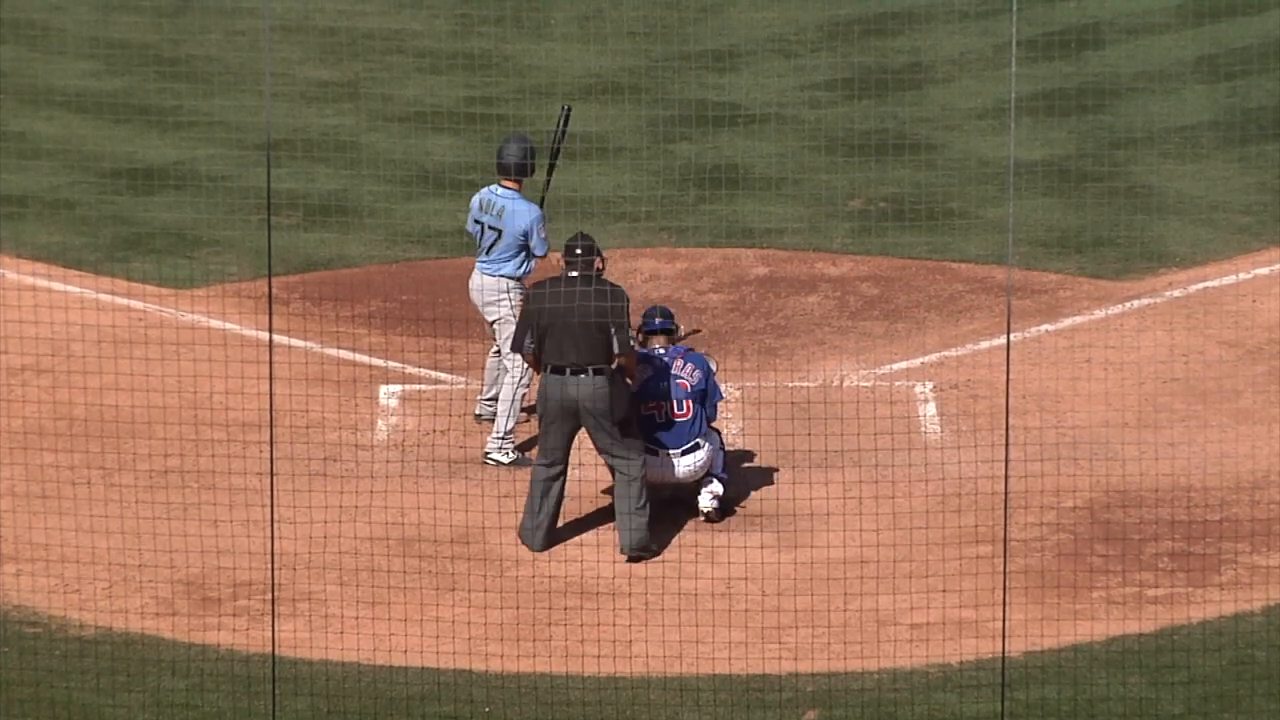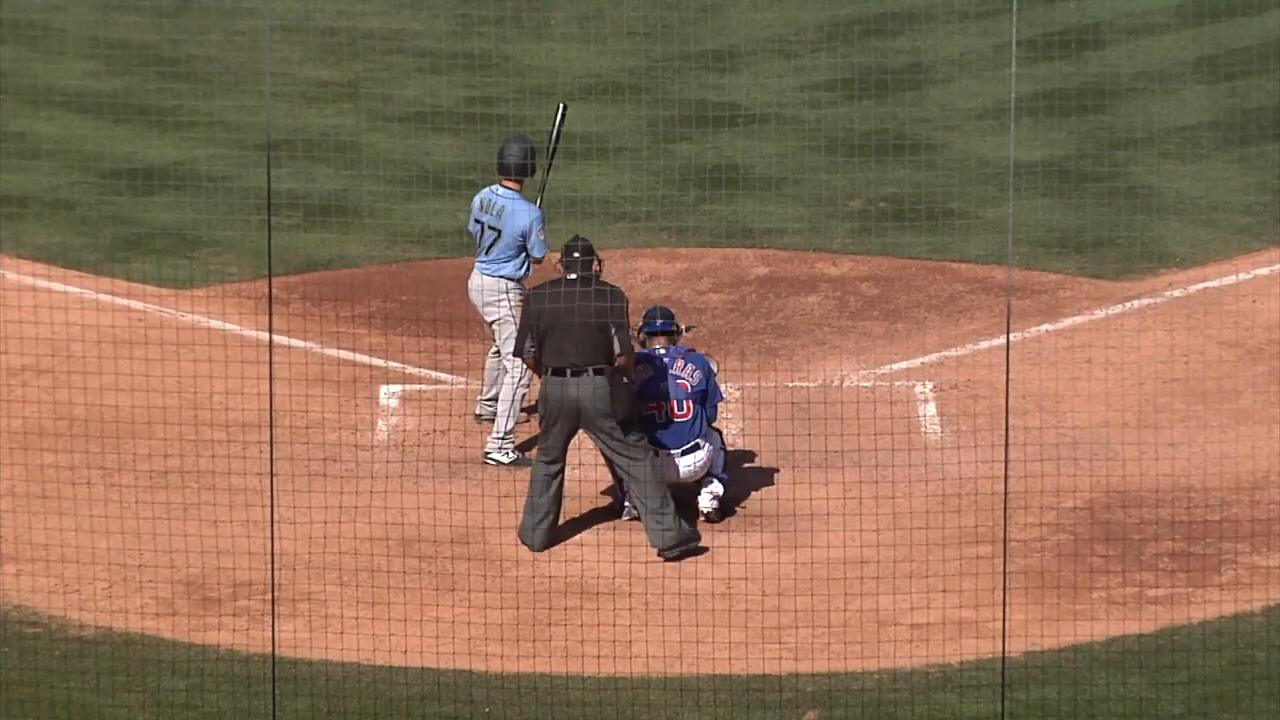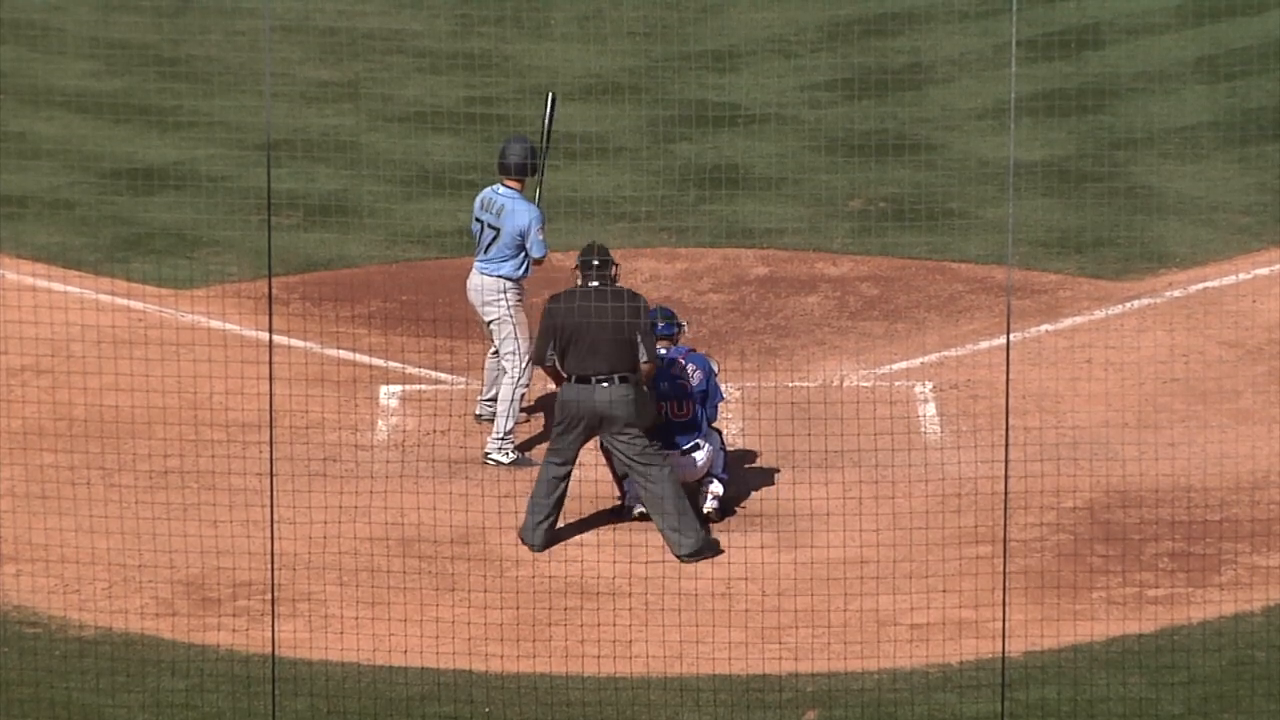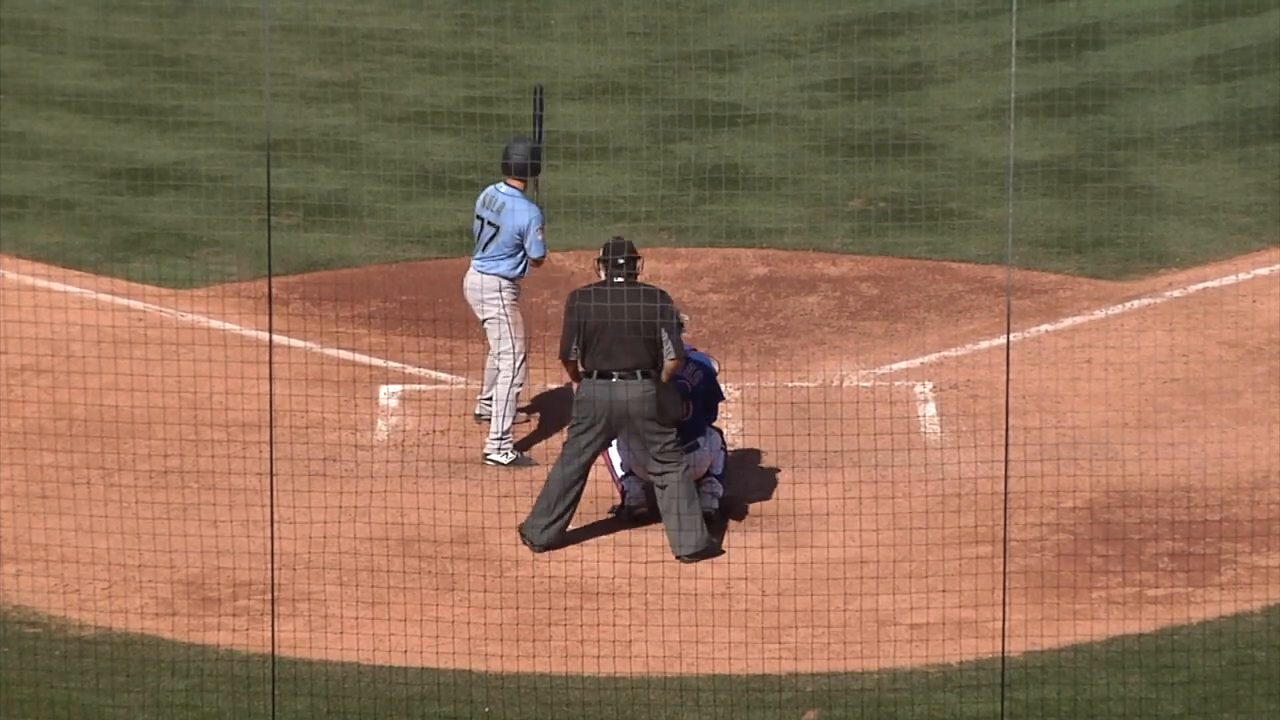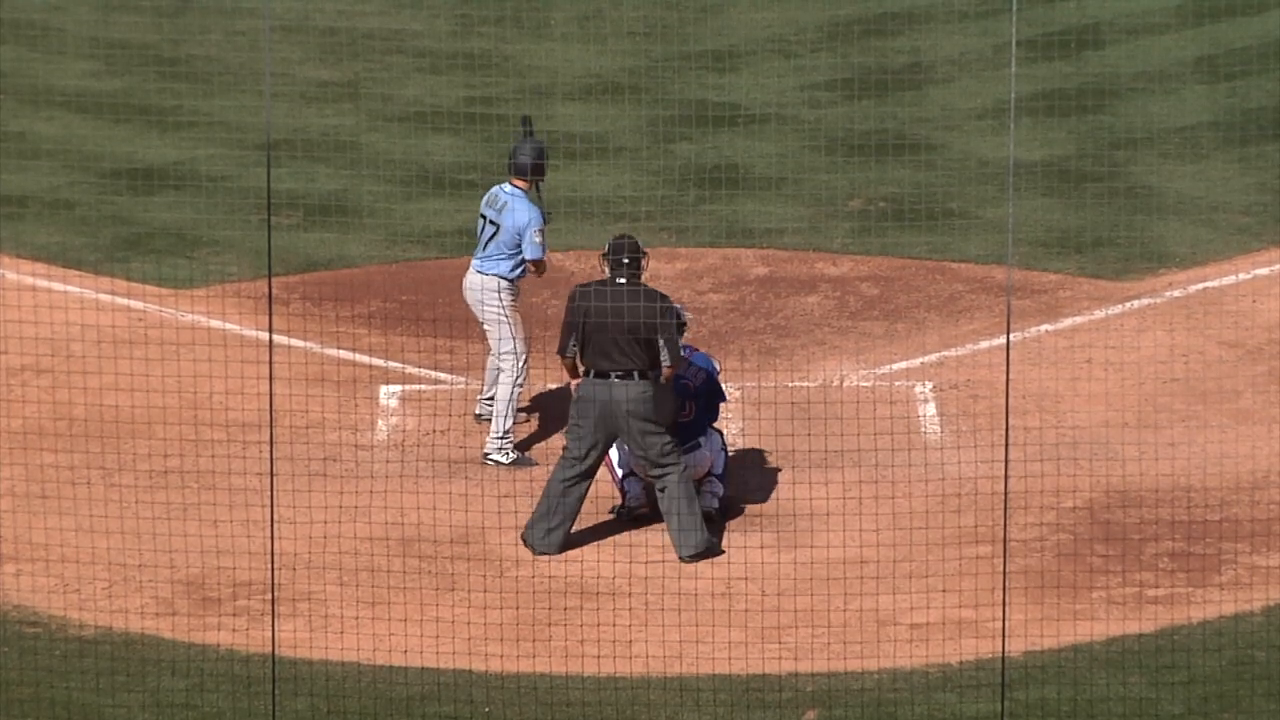
dt=0.2s
person 1, frame 1
left shoulder: (480, 198)
right shoulder: (529, 212)
right elbow: (540, 253)
right wrist: (538, 232)
left hip: (481, 280)
right hip: (504, 289)
left knee: (502, 347)
right knee: (518, 366)
left ankle: (488, 406)
right ankle: (499, 446)
person 1, frame 2
left shoulder: (482, 198)
right shoulder: (529, 213)
right elbow: (538, 257)
left hip: (480, 280)
right hip: (504, 289)
left knee: (501, 347)
right knee: (519, 366)
left ankle: (488, 406)
right ankle: (499, 447)
person 1, frame 3
left shoulder: (484, 197)
right shoulder: (529, 212)
right elbow: (538, 259)
left hip: (479, 280)
right hip: (502, 289)
left knee: (500, 348)
right knee: (517, 365)
left ankle: (488, 407)
right ankle: (499, 446)
person 1, frame 4
left shoulder: (487, 194)
right shoulder: (529, 212)
right elbow: (537, 260)
left hip: (476, 278)
right hip: (498, 288)
left knee: (500, 349)
right knee: (511, 365)
left ankle: (488, 407)
right ankle: (498, 446)
person 1, frame 5
left shoulder: (493, 194)
right shoulder: (529, 212)
right elbow: (536, 266)
right wrist: (541, 264)
left hip: (476, 278)
right hip: (496, 287)
left knee: (501, 349)
right knee: (513, 363)
left ankle: (488, 406)
right ankle: (498, 446)
person 2, frame 1
left shoulder: (539, 292)
right shoulder: (612, 294)
left elbow: (526, 348)
right elbow: (623, 352)
right wrist: (630, 374)
left hip: (554, 386)
right hip: (599, 388)
left knee: (549, 461)
right knee: (628, 460)
left ankle: (536, 533)
right ankle: (635, 538)
person 2, frame 2
left shoulder: (538, 296)
right shoulder: (611, 295)
left elbow: (527, 352)
right elbow: (623, 354)
right wrist: (620, 375)
left hip: (555, 389)
right hip: (600, 389)
left knee: (548, 460)
right knee: (637, 460)
left ankle: (536, 532)
right ankle: (670, 536)
person 2, frame 3
left shoulder: (557, 304)
right shoulder: (632, 302)
left elbow: (545, 359)
right elbow: (647, 362)
right wrist: (636, 385)
left hip: (575, 395)
right hip: (621, 396)
left knee: (557, 461)
right knee: (653, 469)
left ankle: (536, 533)
right ankle: (690, 542)
person 2, frame 4
left shoulder: (581, 299)
right shoulder: (658, 299)
left elbow: (569, 355)
right elbow: (674, 358)
left wrist: (579, 381)
right wrist: (658, 385)
left hip: (596, 392)
right hip: (643, 392)
left knee: (572, 463)
right knee: (669, 468)
left ankle: (540, 533)
right ankle: (692, 543)
person 2, frame 5
left shoulder: (582, 295)
right shoulder: (658, 302)
left elbow: (567, 351)
right elbow: (669, 363)
left wrist: (575, 378)
right wrist: (657, 388)
left hip: (593, 392)
right hip: (641, 393)
left knee: (573, 467)
right knee: (668, 469)
left ankle: (542, 537)
right ankle: (692, 543)
person 3, frame 1
right shoulder: (699, 362)
right elbow: (710, 415)
left hip: (646, 466)
right hip: (694, 464)
right knee: (712, 437)
right ankle: (710, 498)
person 3, frame 2
left shoulder: (632, 365)
right shoulder: (700, 362)
right elbow: (710, 415)
right hip: (695, 464)
right knee: (713, 436)
right ankle: (710, 498)
person 3, frame 3
right shoulder: (700, 362)
right elbow: (710, 416)
right hip: (695, 463)
right knee: (713, 436)
left ankle: (634, 499)
right ankle: (710, 499)
person 3, frame 4
right shoulder: (701, 362)
right elbow: (710, 415)
left hip: (645, 464)
right hip: (695, 463)
left knee: (613, 437)
right knee: (714, 436)
left ankle: (634, 499)
right ankle: (709, 500)
person 3, frame 5
right shoulder: (703, 362)
right elbow: (712, 416)
right hip: (695, 462)
right knee: (714, 437)
left ankle: (634, 497)
right ankle: (709, 499)
